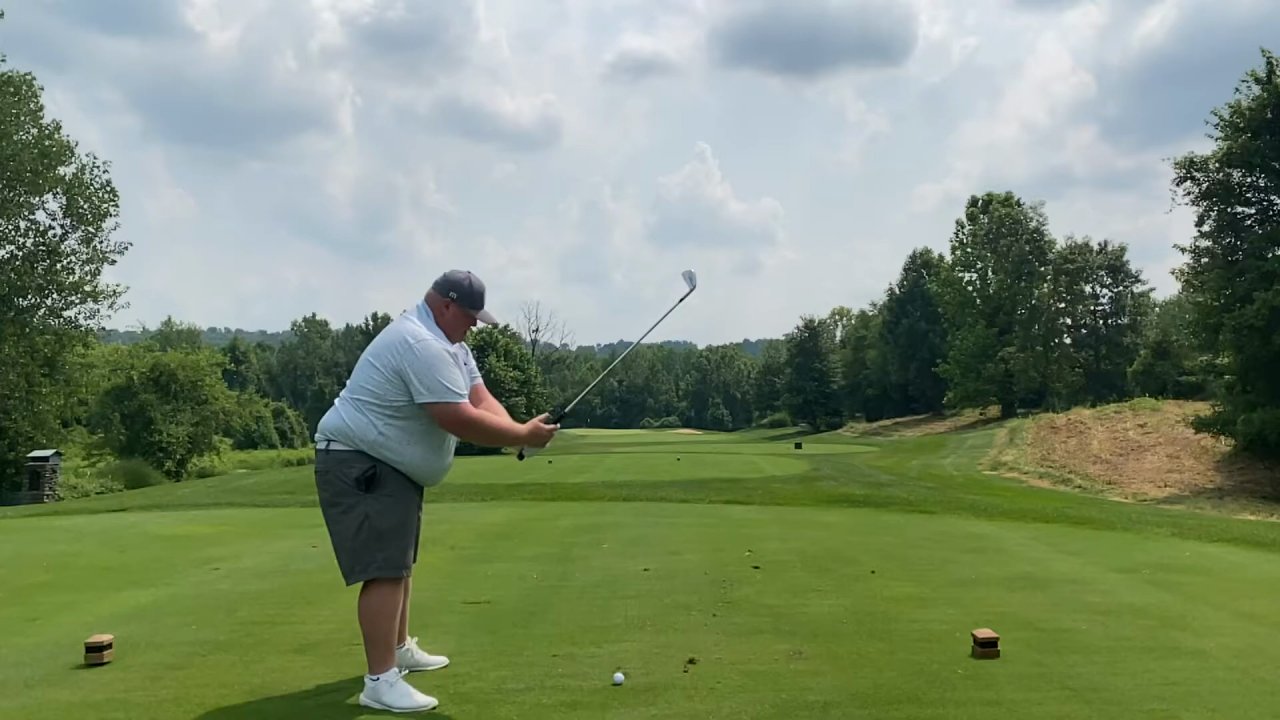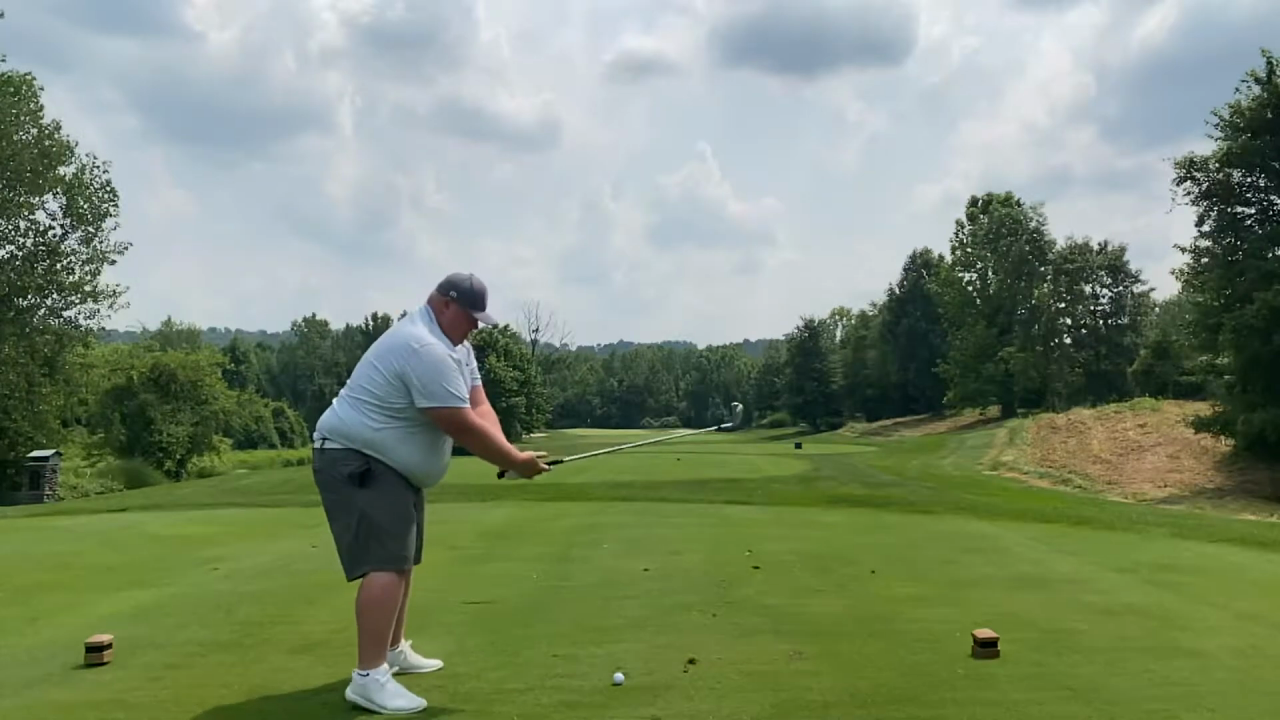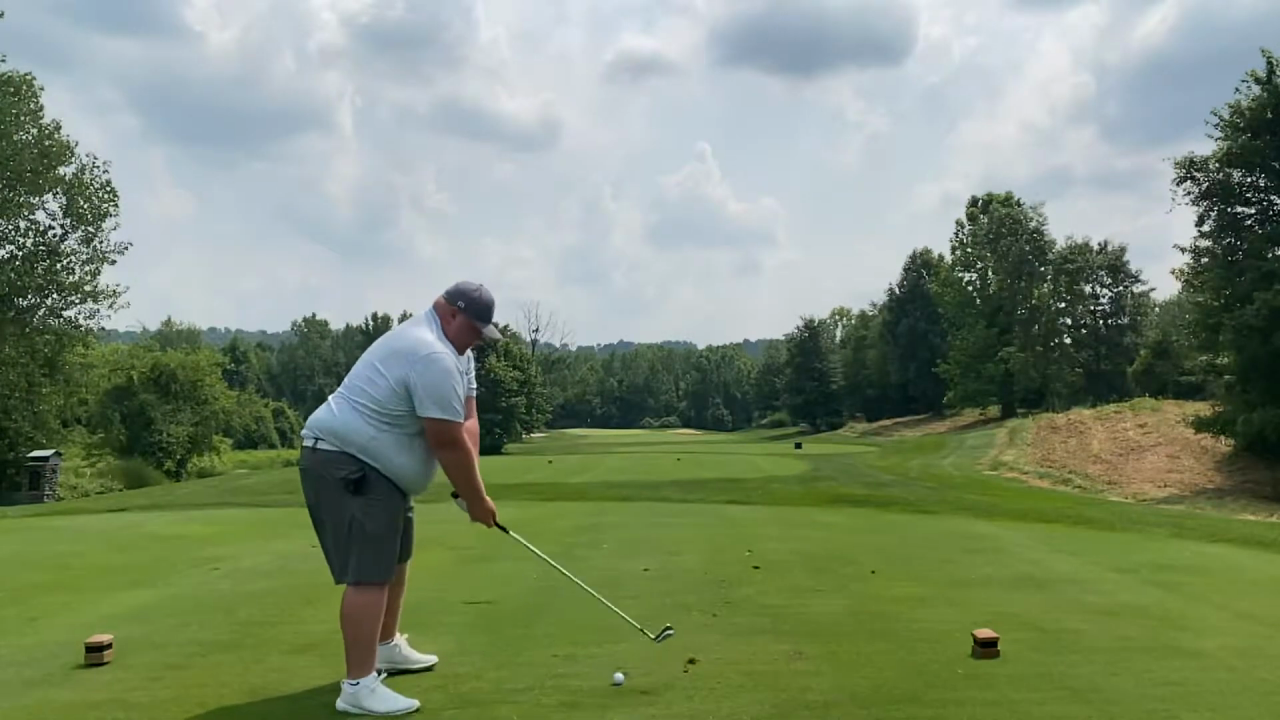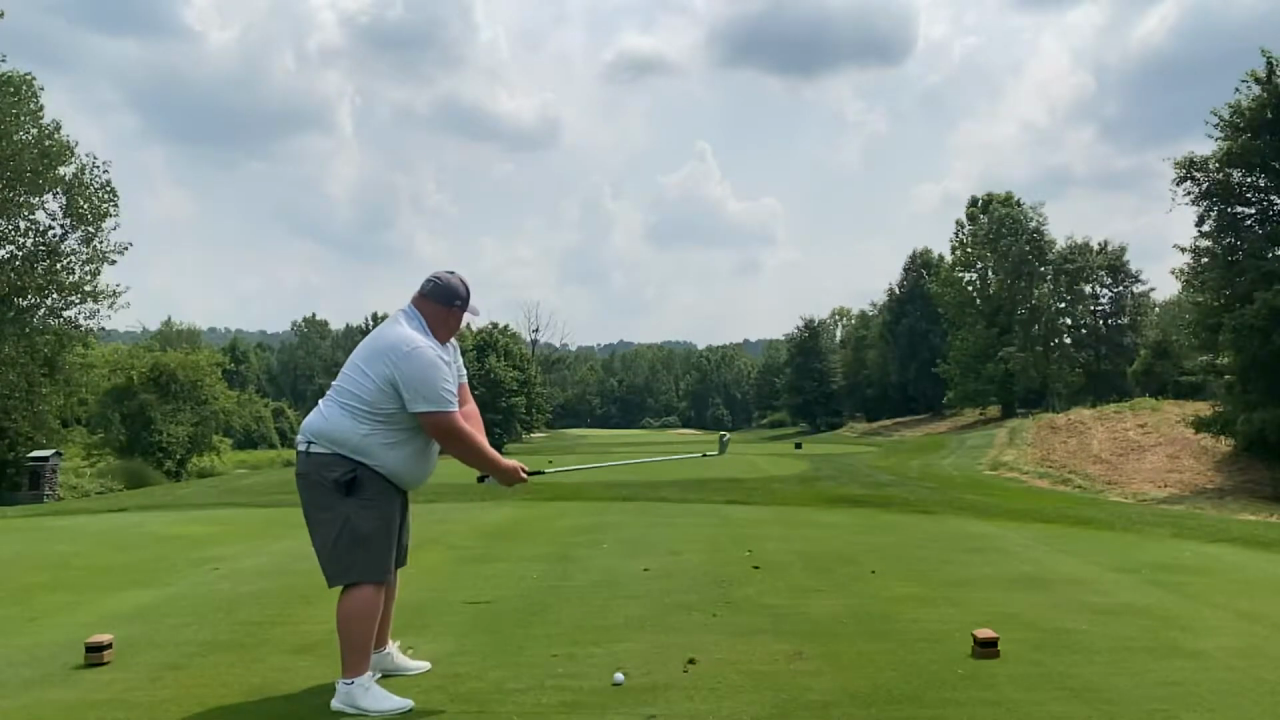
dt=1s
person 1, frame 1
left shoulder: (447, 342)
right shoulder: (423, 346)
left elbow: (481, 401)
right elbow: (460, 421)
left wrist: (518, 431)
right wrist: (522, 434)
left hip: (390, 467)
right hip: (359, 465)
left knee: (398, 561)
right knee: (385, 568)
left ankle: (399, 648)
right ankle: (380, 681)
person 1, frame 2
left shoulder: (453, 343)
right shoulder: (425, 350)
left elbow: (479, 408)
right elbow: (462, 426)
left wrist: (507, 452)
right wrist: (514, 461)
left hip: (391, 467)
right hip: (357, 463)
left knee: (399, 560)
right knee: (386, 563)
left ankle: (392, 650)
right ankle: (369, 678)
person 1, frame 3
left shoulder: (453, 349)
right shoulder: (431, 357)
left elbow: (466, 423)
right elbow: (448, 443)
left wrist: (472, 489)
right wrist: (477, 500)
left hip: (373, 467)
right hip: (345, 464)
left knee: (393, 558)
right knee: (368, 571)
left ankle: (386, 647)
person 1, frame 4
left shoulder: (436, 341)
right shoulder: (416, 352)
left elbow: (464, 406)
right elbow: (449, 432)
left wrist: (488, 456)
right wrist: (498, 467)
left hip: (374, 468)
right hip: (342, 467)
left knee: (385, 563)
right knee: (365, 572)
left ankle: (379, 652)
